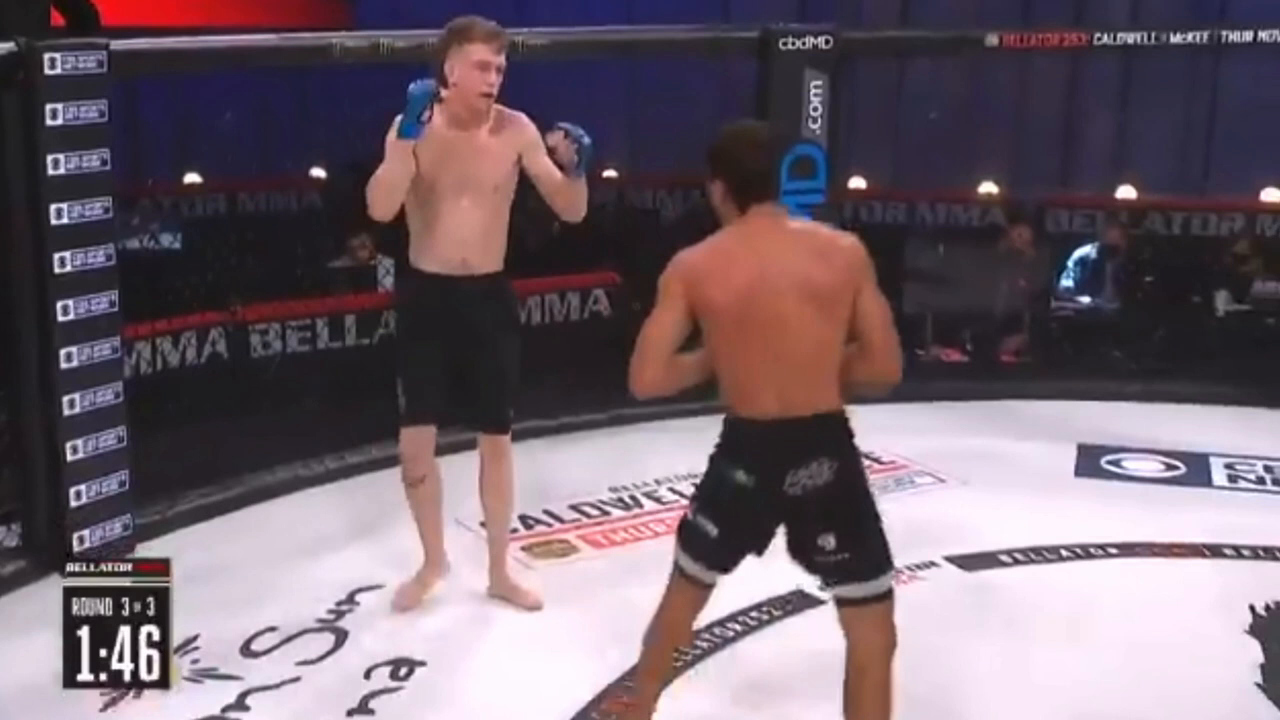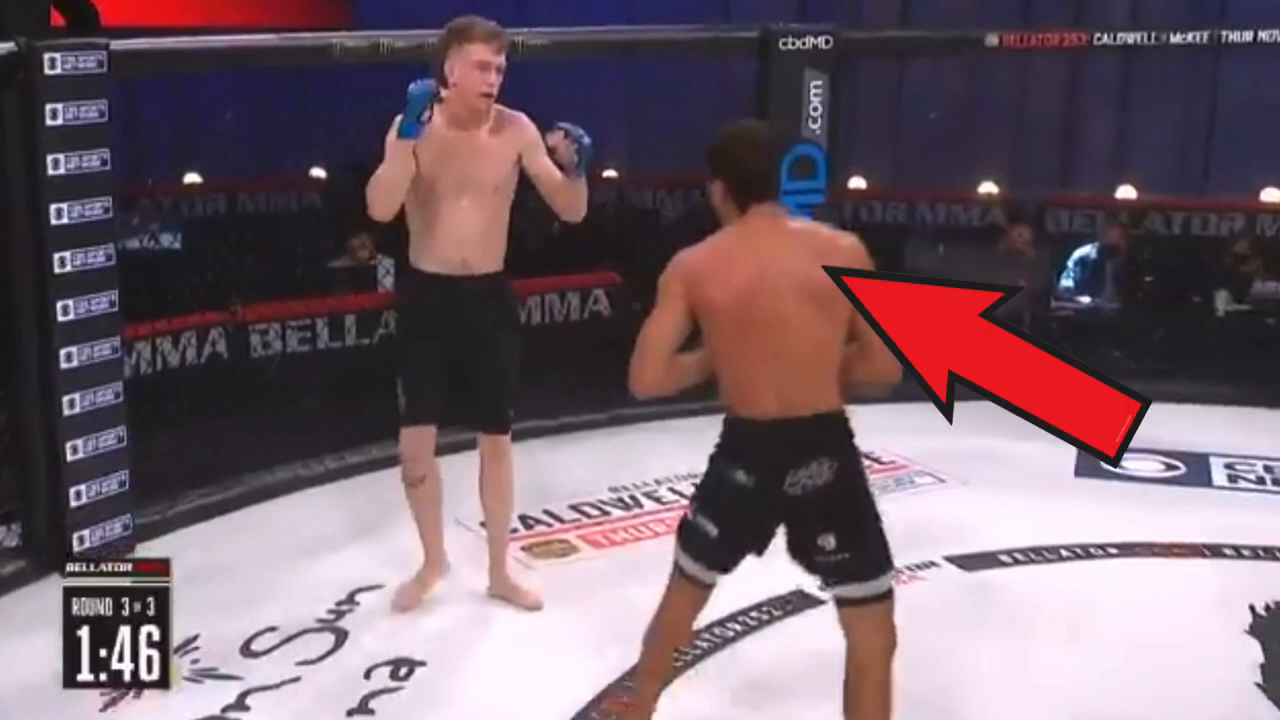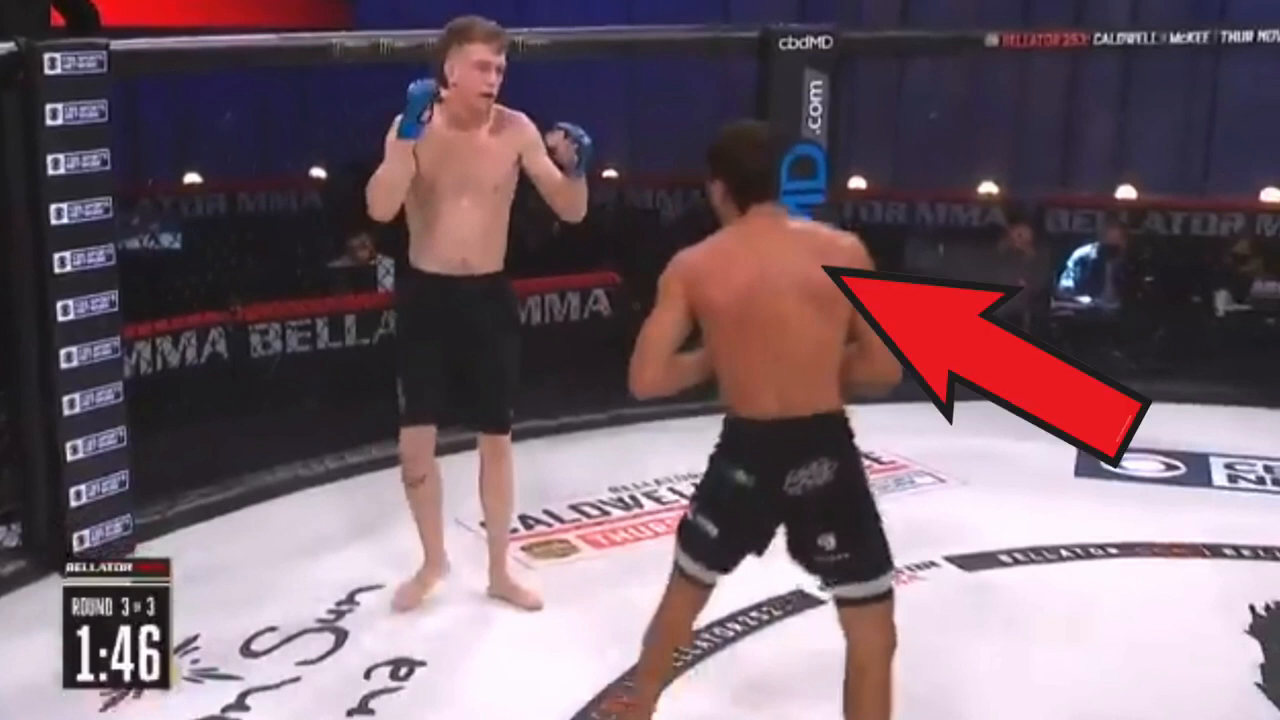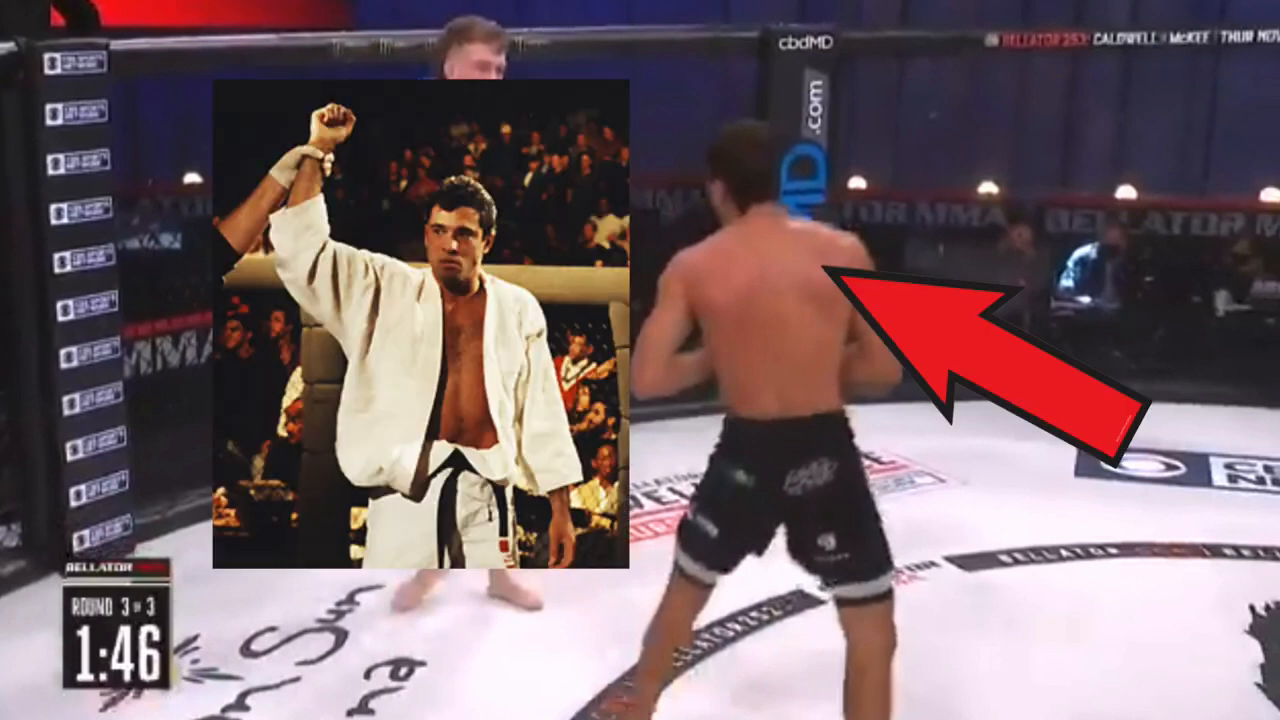
dt=1s
person 1, frame 1
left shoulder: (692, 266)
right shoulder: (844, 251)
left elbow: (646, 379)
right elbow: (885, 368)
left hip: (745, 452)
right hip: (825, 453)
left knee: (683, 591)
right knee: (872, 631)
person 1, frame 2
left shoulder: (692, 267)
right shoulder: (843, 251)
left elbow: (646, 379)
right elbow: (885, 368)
left hip: (745, 452)
right hip: (825, 452)
left knee: (683, 591)
right knee: (872, 632)
person 1, frame 3
left shoulder: (691, 266)
right shoulder: (843, 251)
left elbow: (646, 379)
right elbow: (885, 369)
left hip: (745, 453)
right hip: (824, 452)
left knee: (683, 591)
right knee: (871, 631)
person 1, frame 4
left shoulder: (692, 266)
right shoulder: (843, 251)
left elbow: (646, 379)
right elbow: (885, 368)
left hip: (745, 453)
right hip: (825, 453)
left knee: (683, 591)
right knee: (872, 631)
person 2, frame 1
left shoulder: (515, 130)
right shoulder: (411, 127)
left elbow: (571, 212)
right elbow: (380, 210)
left wrist: (574, 167)
right wrist: (410, 131)
left hip: (488, 296)
right hip: (426, 295)
left knee: (496, 439)
right knee: (415, 442)
left ankle: (499, 570)
right ankle: (433, 560)
person 2, frame 2
left shoulder: (516, 130)
right shoulder: (411, 128)
left elbow: (572, 212)
right elbow: (380, 210)
left wrist: (575, 168)
right wrist: (409, 131)
left hip: (488, 296)
right hip: (425, 294)
left knee: (496, 440)
right knee: (415, 443)
left ankle: (499, 569)
right ankle: (433, 561)
person 2, frame 3
left shoulder: (516, 131)
right shoulder: (411, 126)
left elbow: (572, 211)
right elbow: (380, 209)
left wrist: (574, 166)
right wrist: (409, 133)
left hip: (489, 297)
right hip: (425, 295)
left knee: (496, 441)
right knee: (415, 443)
left ankle: (499, 571)
right ankle: (432, 562)
person 2, frame 4
left shoulder: (517, 309)
right shoulder: (385, 291)
left elbow: (541, 411)
right elbow: (301, 250)
left wrist: (561, 510)
right wrist: (318, 151)
left hip: (482, 491)
right hip: (405, 490)
